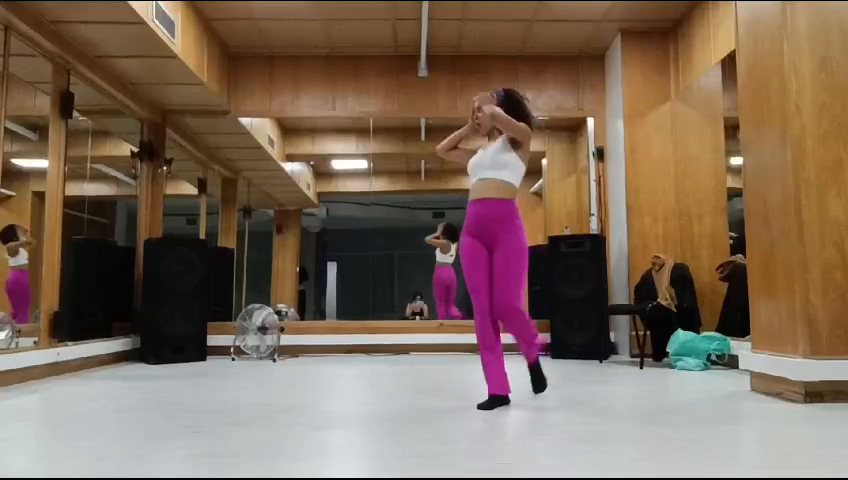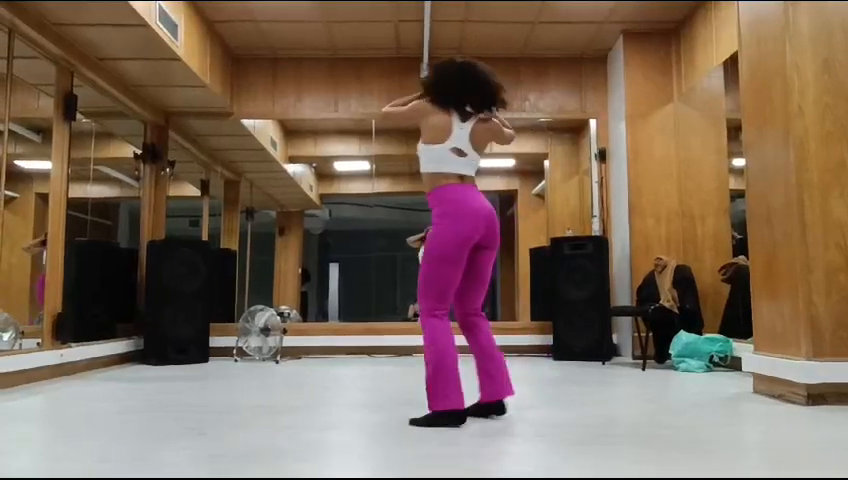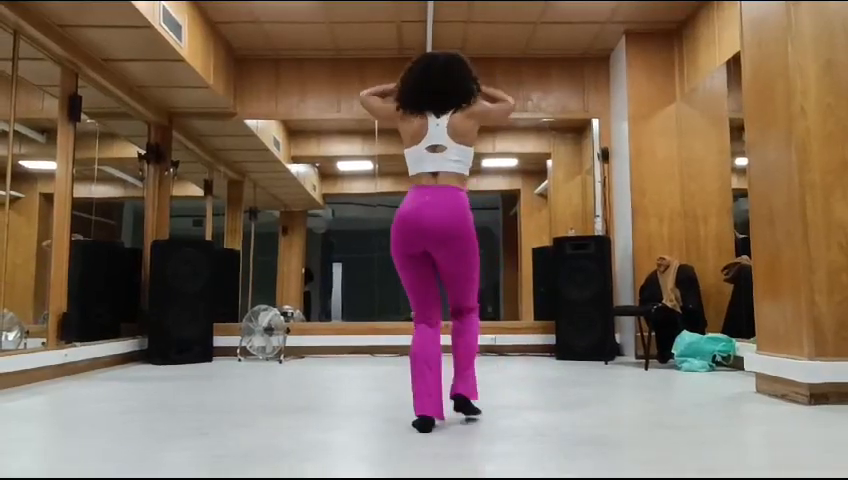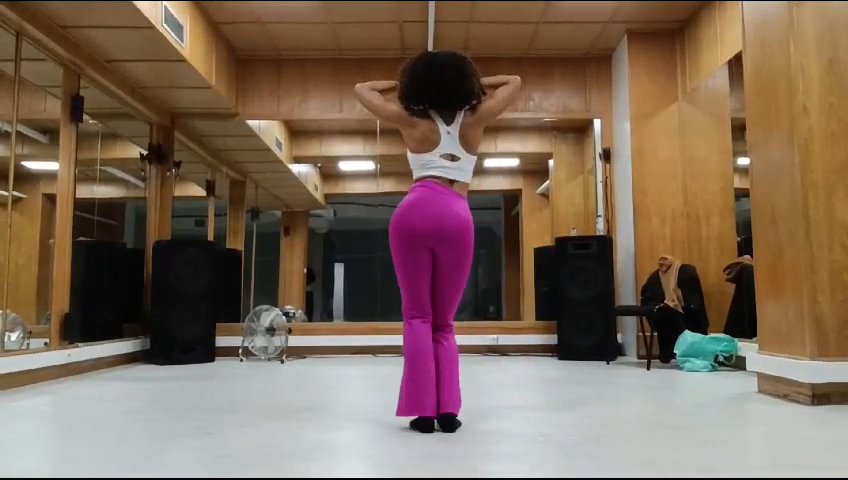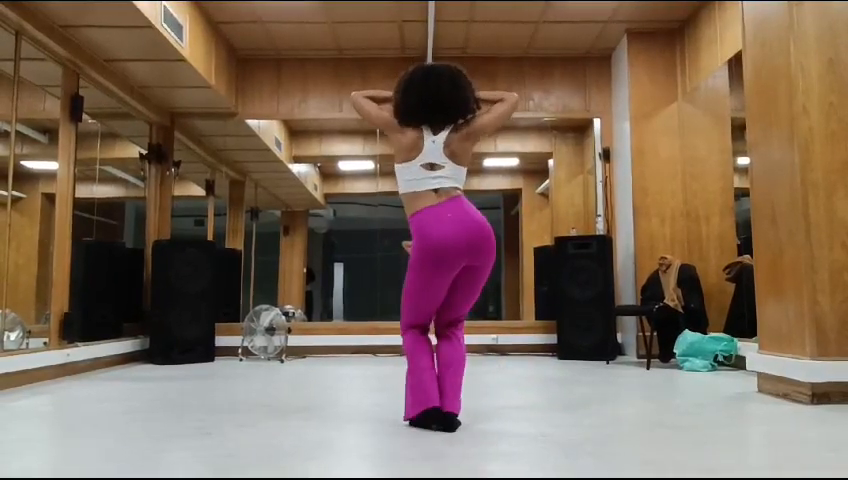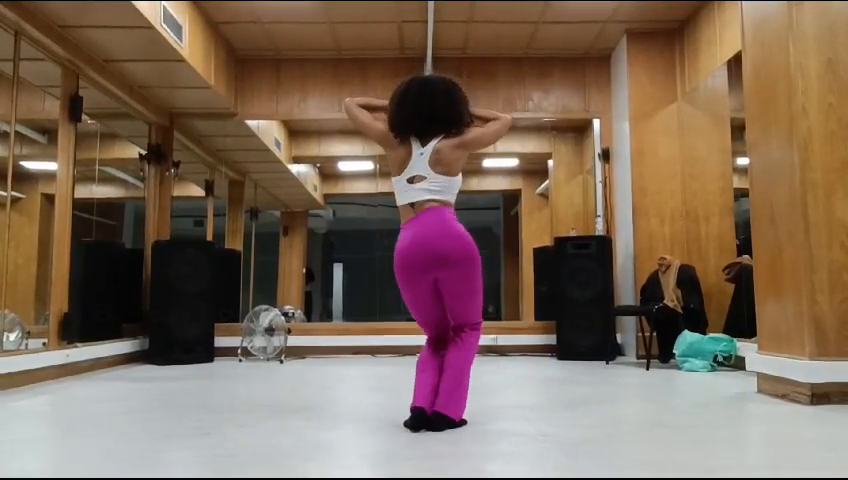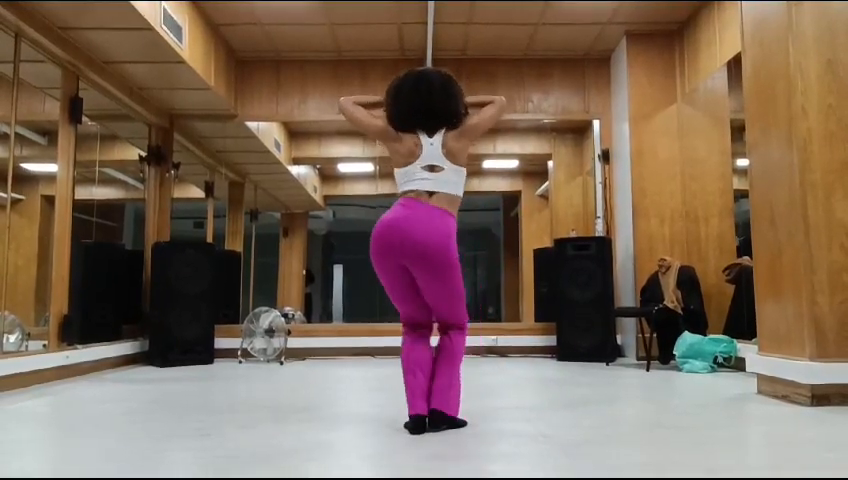
dt=0.4s
person 1, frame 1
left shoulder: (518, 136)
right shoulder: (477, 152)
left elbow: (503, 119)
right elbow: (442, 150)
left wrist: (489, 107)
right wrist: (470, 127)
left hip: (506, 225)
right hip: (472, 229)
left knee: (509, 306)
right knee: (483, 311)
left ankle: (531, 353)
right ankle: (497, 388)
person 1, frame 2
left shoulder: (429, 110)
right shoulder: (484, 125)
left elbow: (387, 113)
right elbow: (510, 134)
left wrist: (424, 96)
right wrist: (485, 108)
left hip: (452, 213)
right hip: (482, 212)
left knee: (433, 309)
right knee: (470, 311)
left ankle: (447, 405)
right ankle: (493, 395)
person 1, frame 3
left shoulder: (407, 119)
right shoulder: (470, 114)
left elbow: (366, 97)
right elbow: (509, 105)
left wrist: (402, 86)
right wrist: (476, 89)
left hip: (409, 216)
right hip: (452, 213)
left knee: (425, 318)
right knee: (465, 309)
left ankle: (426, 410)
right ankle: (463, 391)
person 1, frame 4
left shoulder: (411, 122)
right shoulder: (474, 120)
left elbow: (361, 89)
right elbow: (514, 82)
left wrist: (400, 83)
right wrist: (475, 83)
left hip: (415, 212)
right hip: (457, 220)
left knee: (417, 316)
right knee: (443, 323)
left ankle: (422, 411)
right ankle: (448, 411)
person 1, frame 5
left shoulder: (401, 133)
right shoulder: (464, 135)
left elbow: (357, 97)
right elbow: (511, 99)
left wrist: (396, 95)
right wrist: (473, 96)
left hip: (432, 236)
right hip: (475, 228)
left knee: (414, 326)
right knee: (450, 326)
left ankle: (426, 406)
right ankle: (449, 410)
person 1, frame 6
left shoulder: (394, 145)
right shoulder: (456, 145)
left elbow: (350, 104)
right elbow: (504, 121)
left wrist: (390, 104)
right wrist: (467, 112)
left hip: (409, 248)
right hip: (448, 238)
left knee: (436, 336)
right knee: (466, 329)
left ankle: (422, 406)
right ankle: (447, 411)
person 1, frame 7
left shoulder: (397, 139)
right shoulder: (459, 136)
left elbow: (346, 104)
right elbow: (499, 103)
left wrist: (386, 99)
right wrist: (460, 101)
left hip: (391, 230)
right hip: (435, 237)
left knee: (415, 325)
right knee: (453, 326)
left ankle: (418, 412)
right ankle: (442, 409)
